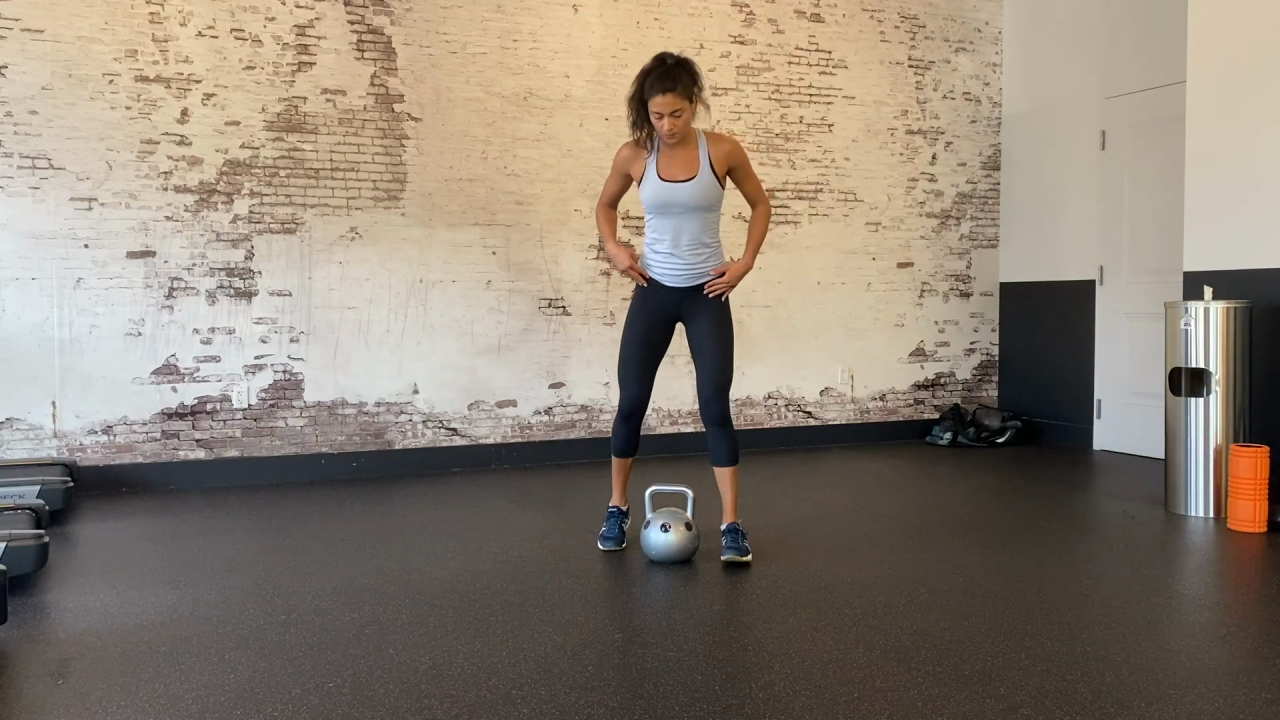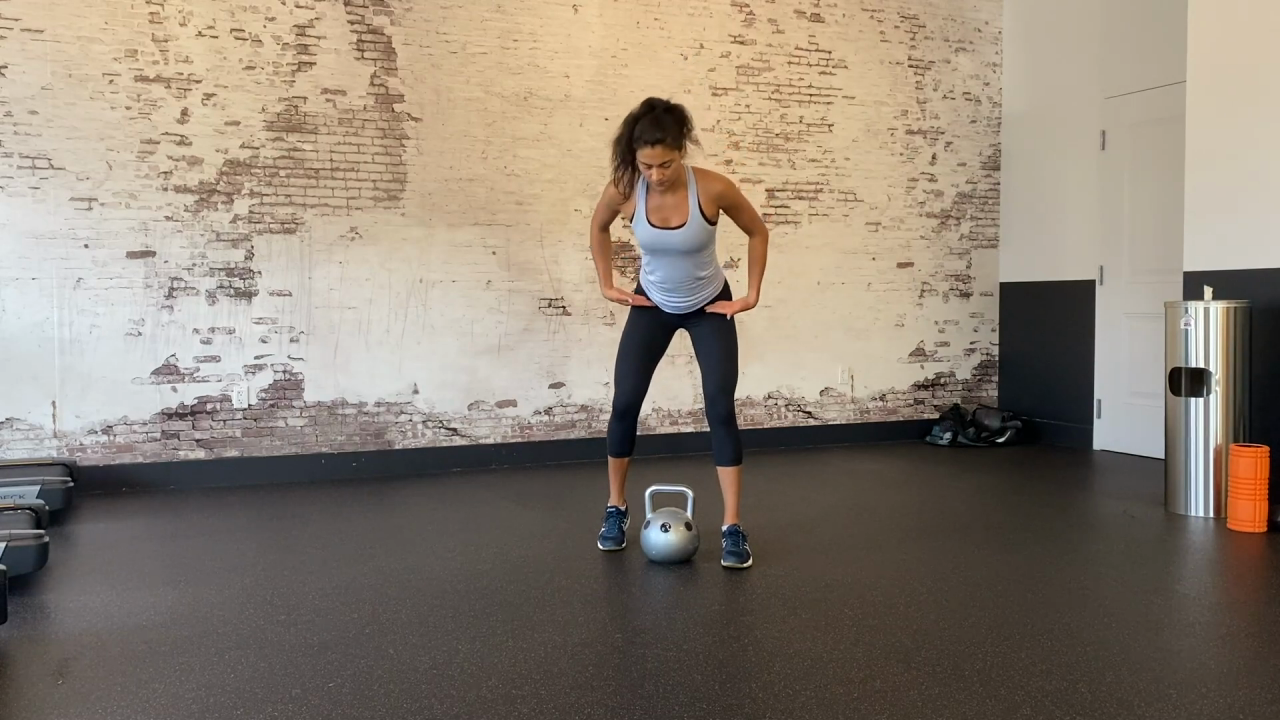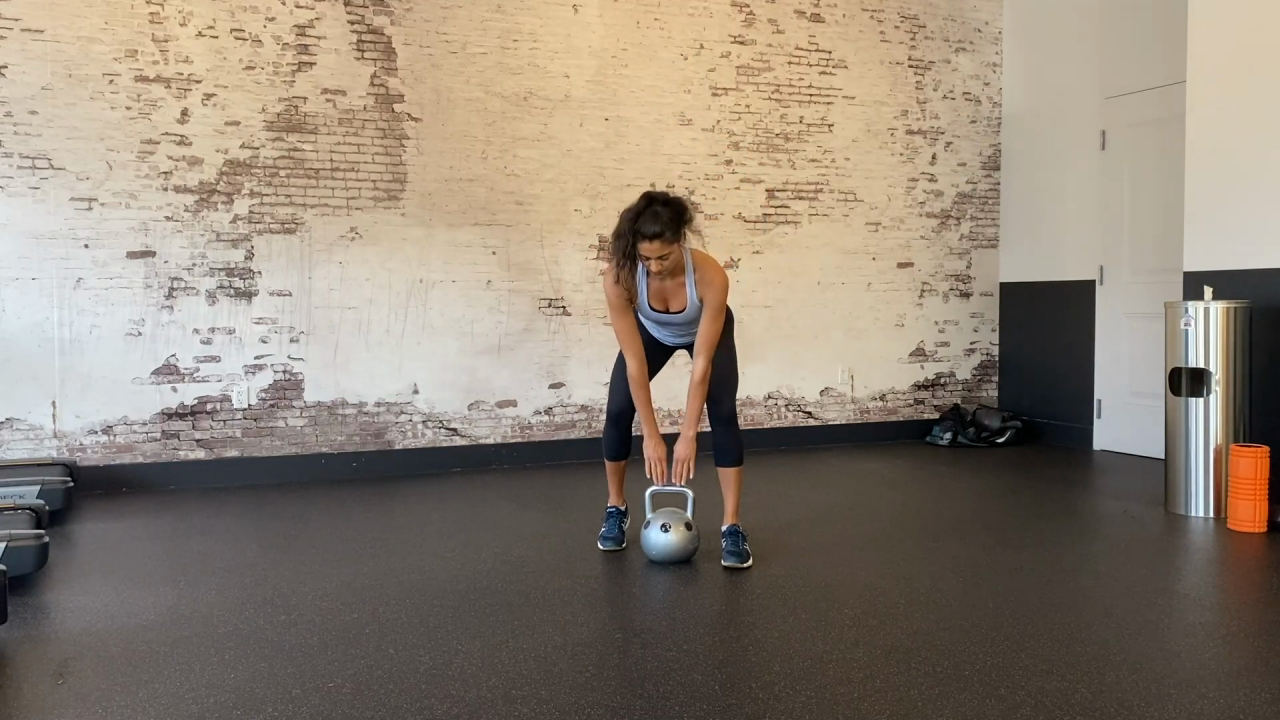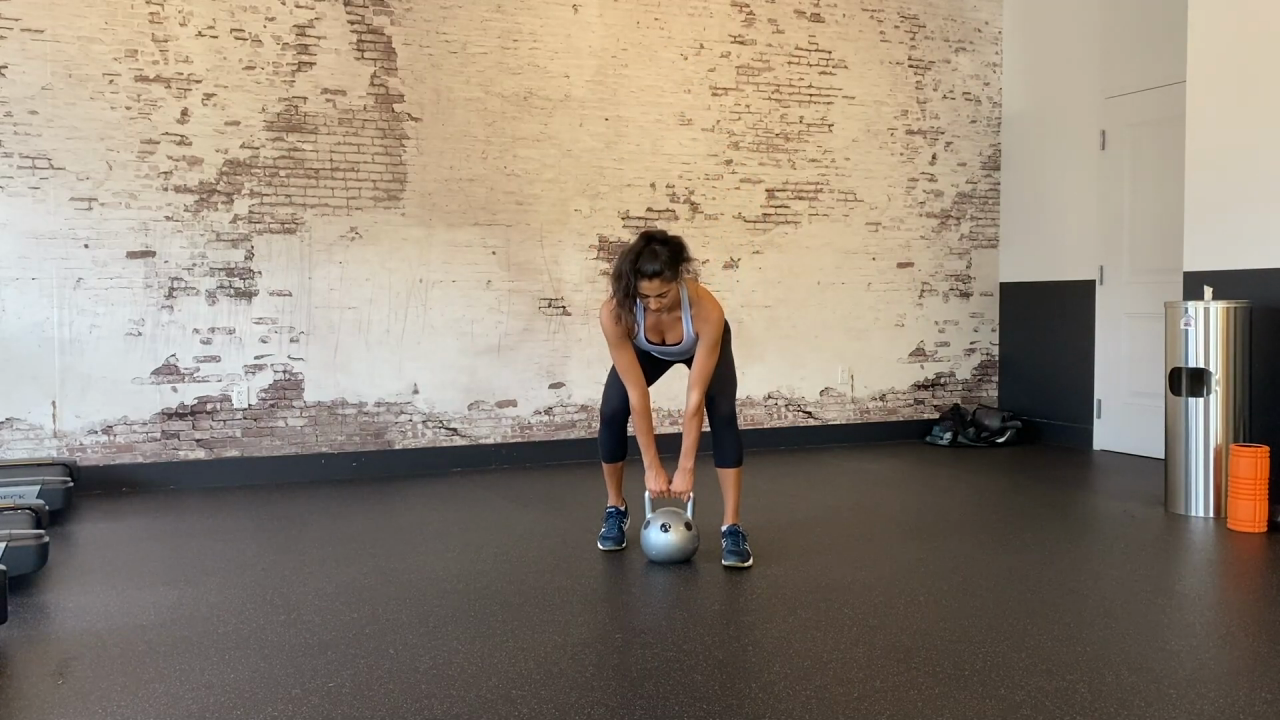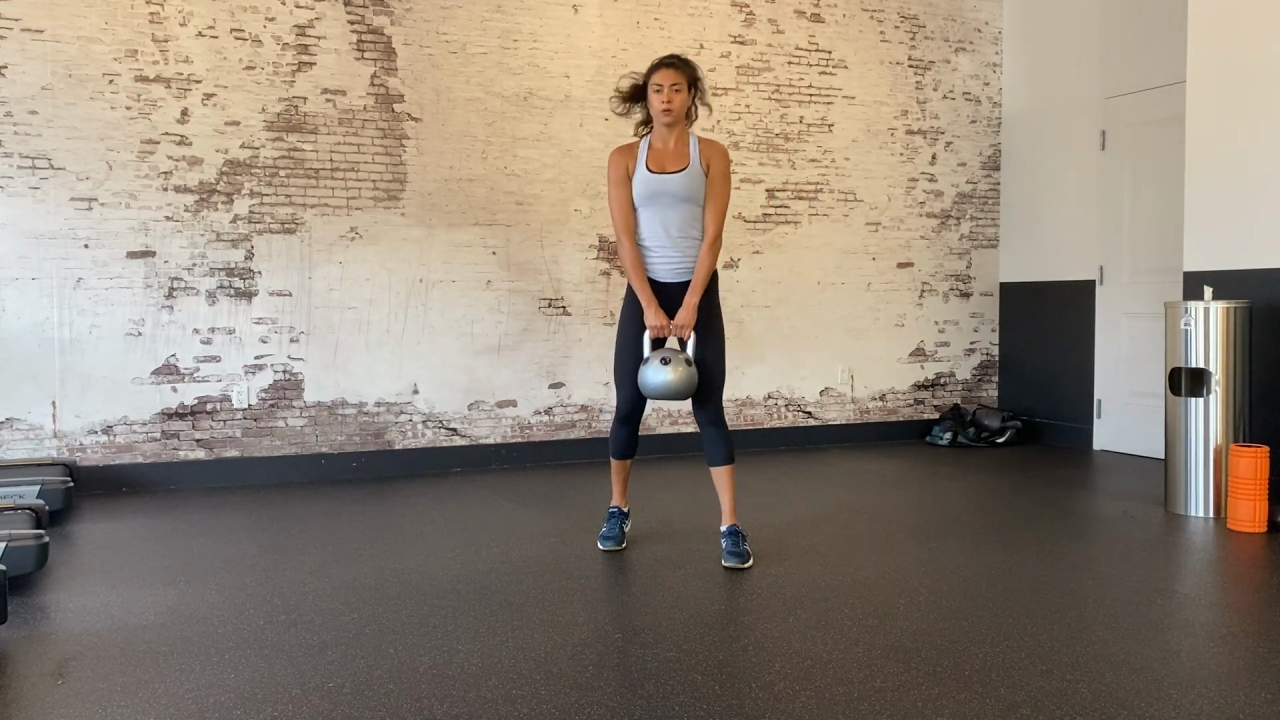
dt=1s
person 1, frame 1
left shoulder: (724, 151)
right shoulder: (633, 155)
left elbow: (761, 206)
right elbow: (605, 205)
left wrist: (746, 263)
right wrist: (613, 248)
left hip: (707, 295)
right hip: (653, 292)
left knee: (715, 407)
right knee: (631, 403)
left ankle: (732, 525)
right ankle: (617, 507)
person 1, frame 2
left shoulder: (713, 188)
right shoulder: (623, 190)
left elbow: (758, 233)
right elbow: (599, 229)
left wrist: (752, 294)
right wrist: (607, 284)
left hip: (709, 308)
right hip: (652, 305)
left knee: (720, 409)
right knee: (625, 402)
left ankle: (733, 527)
right ankle: (616, 508)
person 1, frame 3
left shoulder: (710, 276)
right shoulder: (618, 278)
left elbow: (702, 365)
right elbow: (634, 363)
left wrist: (687, 436)
right wrist: (651, 436)
left hip: (707, 331)
right hip: (651, 333)
left knee: (723, 412)
right knee: (618, 410)
left ankle: (732, 526)
right ankle: (616, 508)
person 1, frame 4
left shoulder: (707, 311)
right shoulder: (615, 313)
left elbow: (695, 398)
right elbow: (636, 395)
left wrist: (686, 467)
right wrist: (652, 466)
left hip: (700, 347)
right hip: (646, 349)
left knee: (722, 414)
right knee: (612, 412)
left ankle: (732, 527)
right ankle: (615, 509)
person 1, frame 5
left shoulder: (712, 155)
right shoulder: (624, 158)
left elbow: (712, 236)
right elbow: (625, 238)
left wrist: (690, 304)
right wrist: (650, 306)
left hip: (697, 292)
right hip: (643, 293)
left knee: (709, 407)
right knee: (629, 406)
left ankle: (731, 526)
right ankle: (618, 509)
